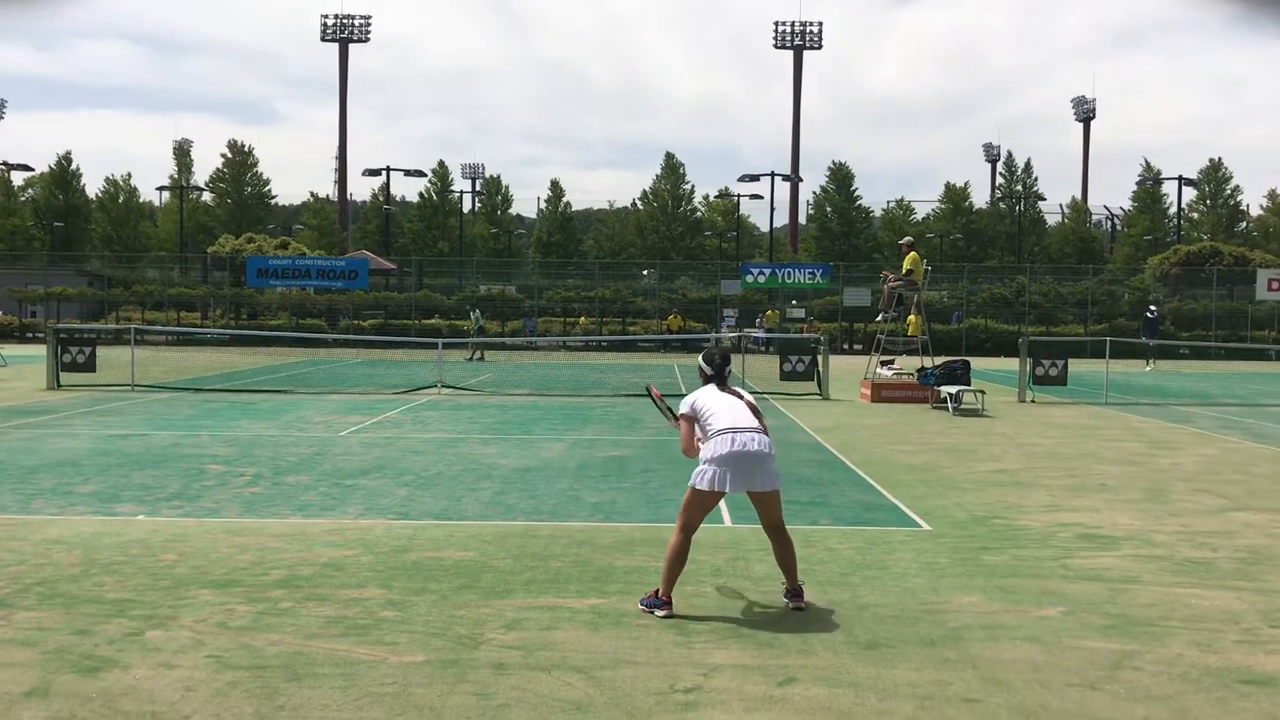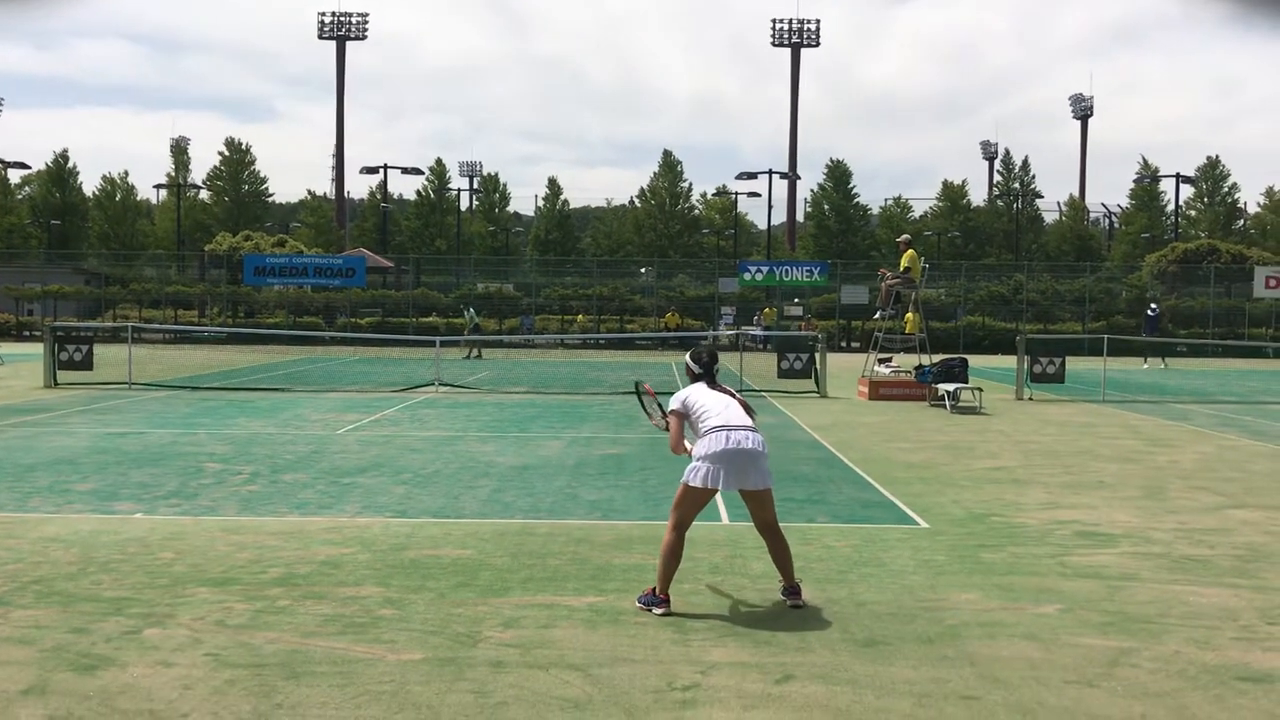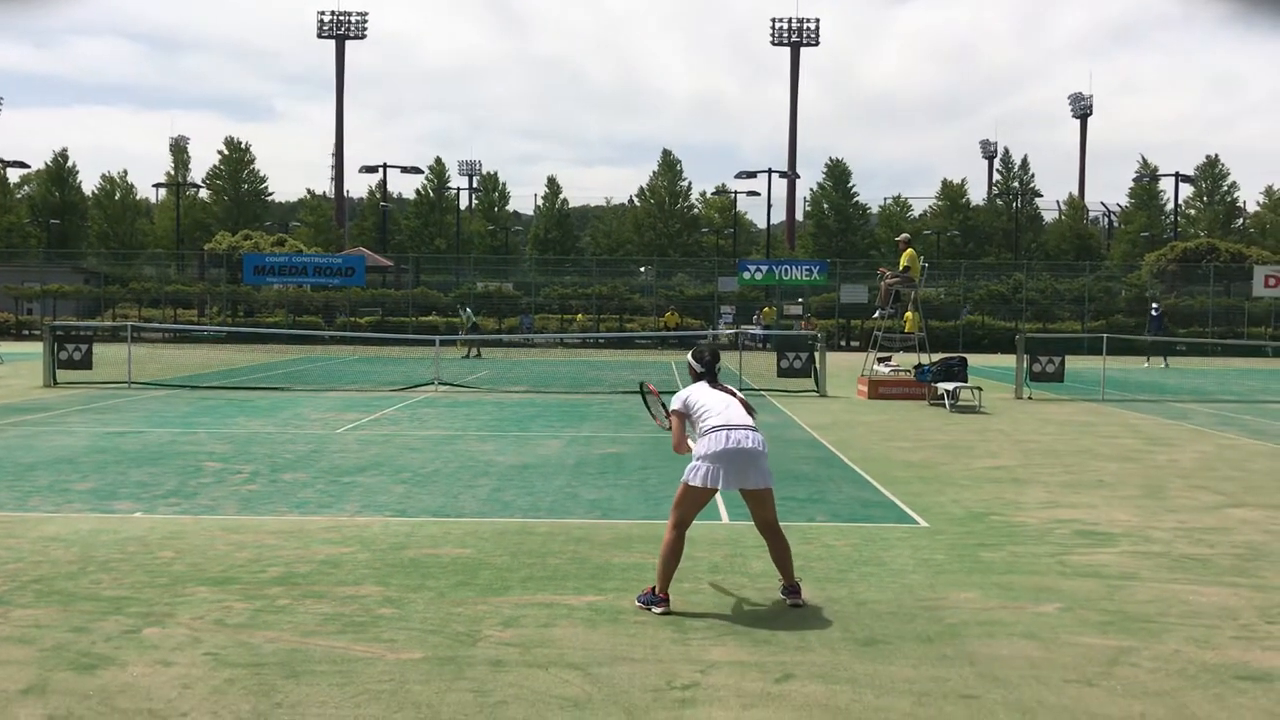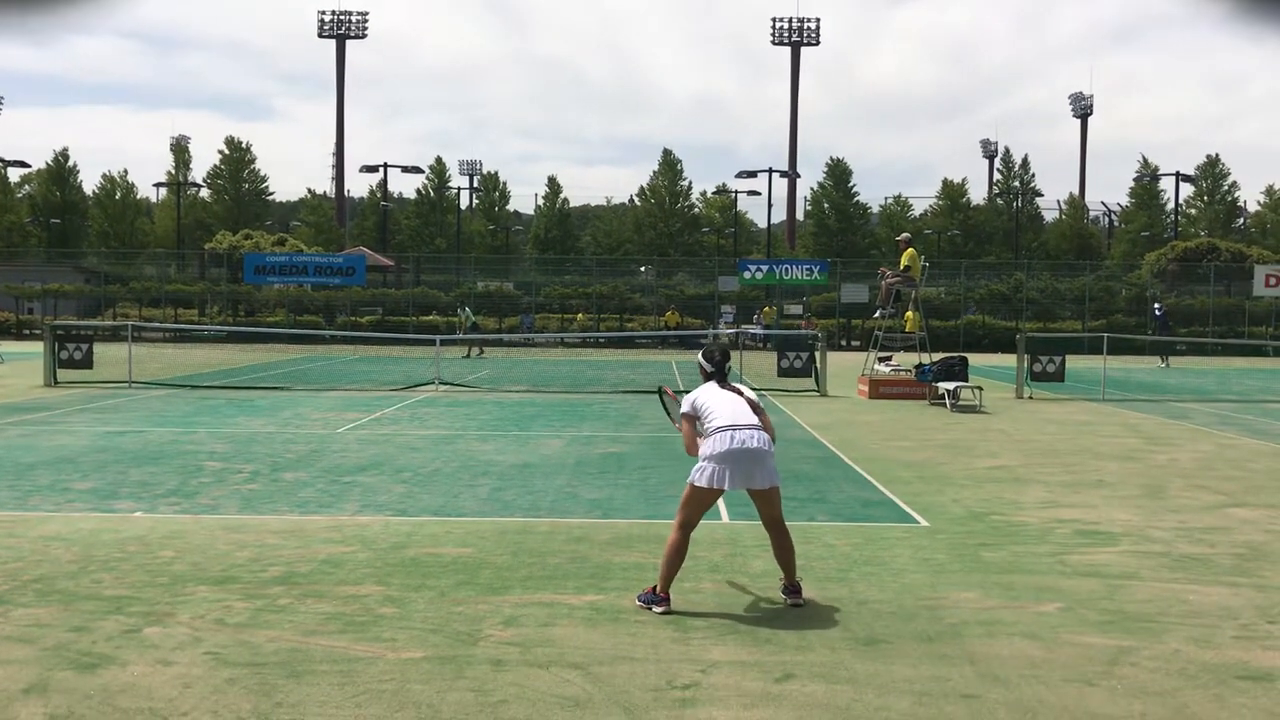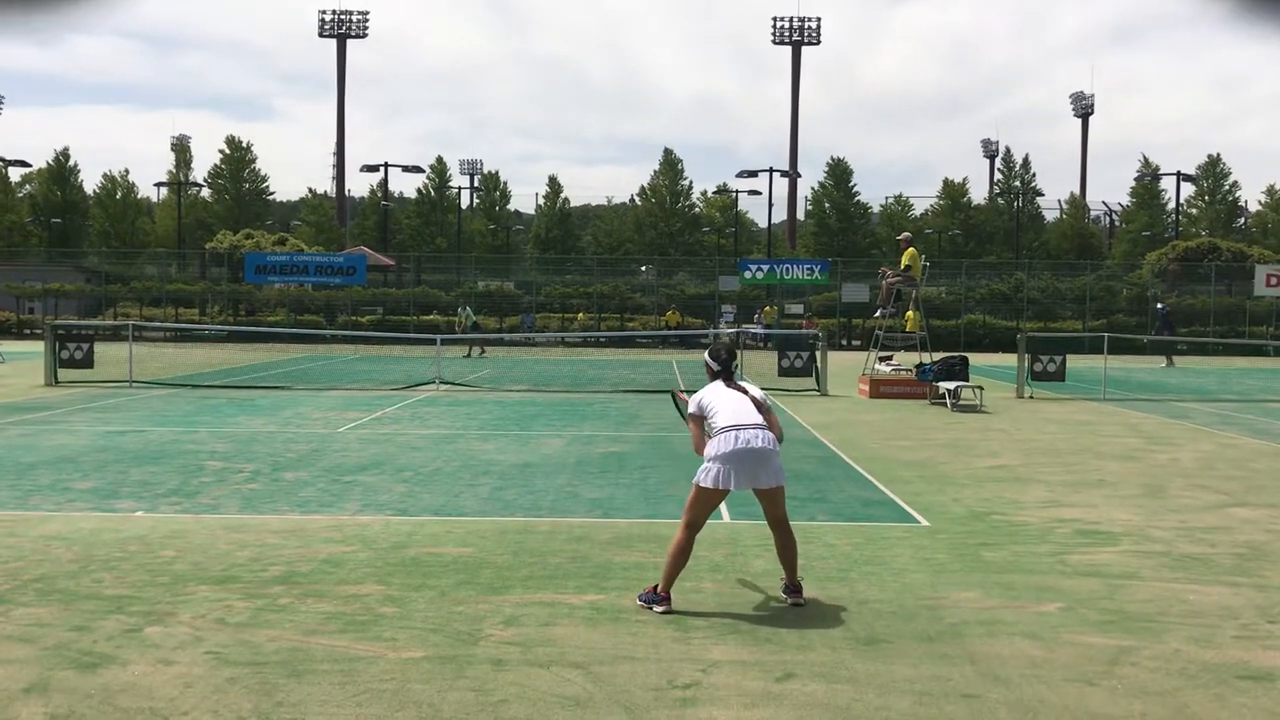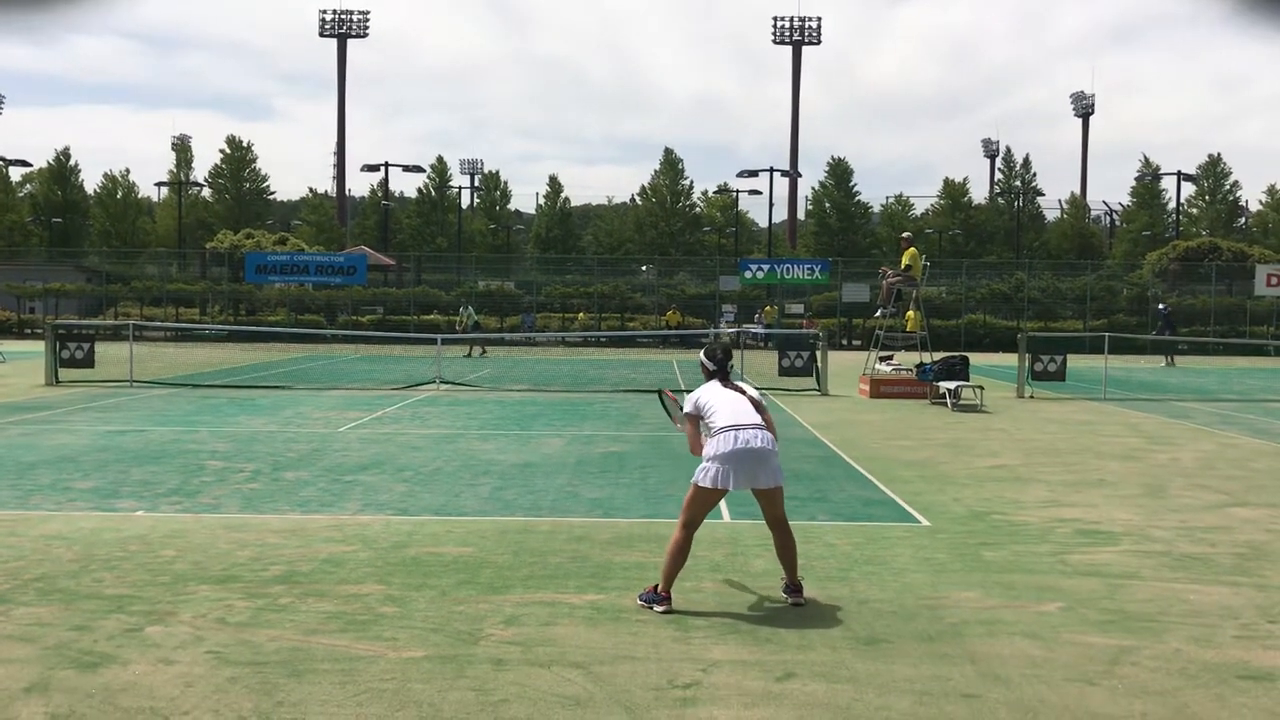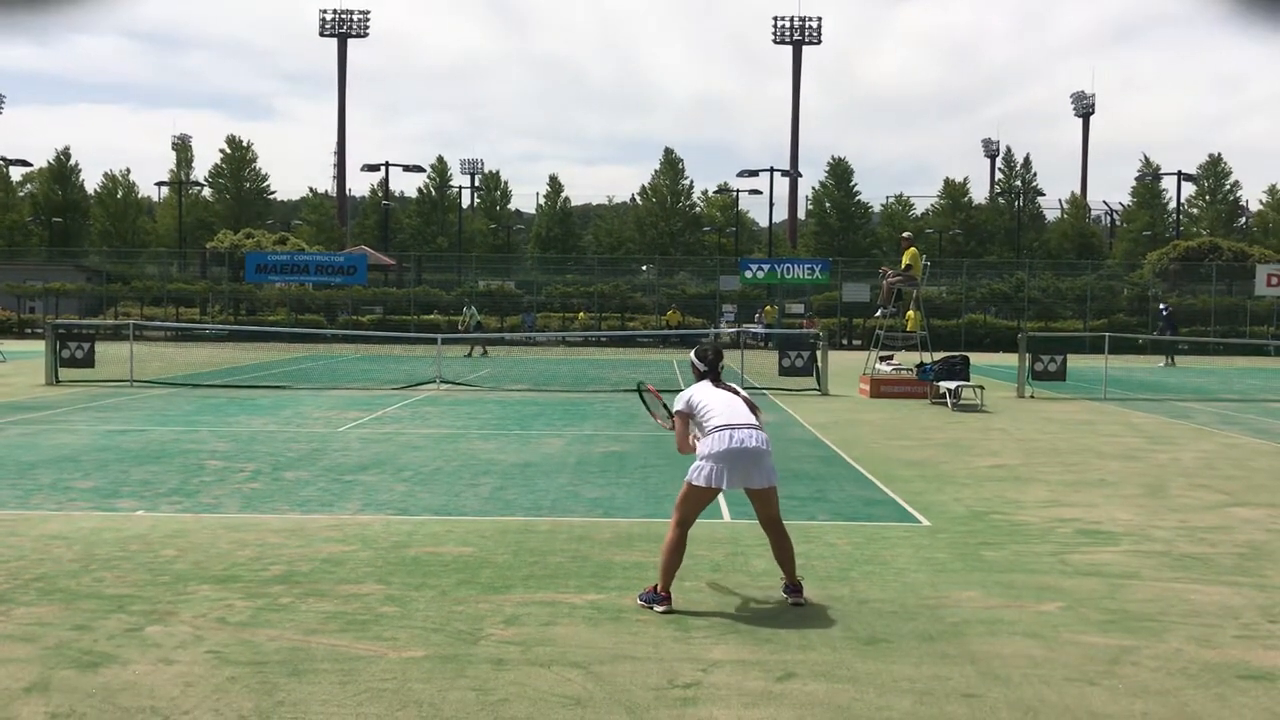
dt=0.2s
person 1, frame 1
left shoulder: (692, 398)
right shoulder: (743, 395)
left elbow: (688, 449)
left wrist: (701, 448)
left hip: (721, 451)
right hip: (760, 449)
left knee: (684, 528)
right knee: (775, 527)
left ankle: (662, 598)
right ankle: (794, 592)
person 1, frame 2
left shoulder: (682, 396)
right shoulder: (731, 393)
left elbow: (675, 446)
left wrist: (689, 448)
left hip: (715, 449)
right hip: (754, 447)
left knee: (677, 525)
right knee: (769, 526)
left ankle: (660, 596)
right ankle: (792, 589)
person 1, frame 3
left shoulder: (684, 395)
right shoulder: (733, 392)
left elbow: (679, 445)
left wrist: (691, 447)
left hip: (715, 448)
right hip: (754, 447)
left knee: (677, 524)
right knee: (769, 525)
left ankle: (659, 595)
right ankle: (792, 588)
person 1, frame 4
left shoulder: (694, 396)
right shoulder: (745, 391)
left elbow: (691, 448)
right elbow: (771, 435)
left hip: (721, 449)
right hip: (760, 447)
left knee: (683, 525)
right knee: (775, 523)
left ankle: (660, 594)
right ankle: (792, 588)
person 1, frame 5
left shoulder: (700, 396)
right shoulder: (753, 390)
left elbow: (700, 448)
right elbow: (778, 434)
left hip: (725, 449)
right hip: (764, 446)
left knee: (689, 525)
right knee: (780, 522)
left ankle: (661, 594)
right ankle: (793, 587)
person 1, frame 6
left shoulder: (696, 396)
right shoulder: (748, 390)
left elbow: (695, 448)
right elbow: (771, 432)
left hip: (724, 449)
right hip: (763, 446)
left knee: (687, 525)
right knee: (778, 522)
left ankle: (662, 594)
right ankle: (794, 587)
person 1, frame 7
left shoulder: (687, 395)
right shoulder: (736, 390)
left elbow: (683, 447)
left wrist: (695, 442)
left hip: (718, 449)
right hip: (757, 446)
left knee: (680, 523)
right knee: (773, 523)
left ankle: (661, 593)
right ankle: (793, 587)
